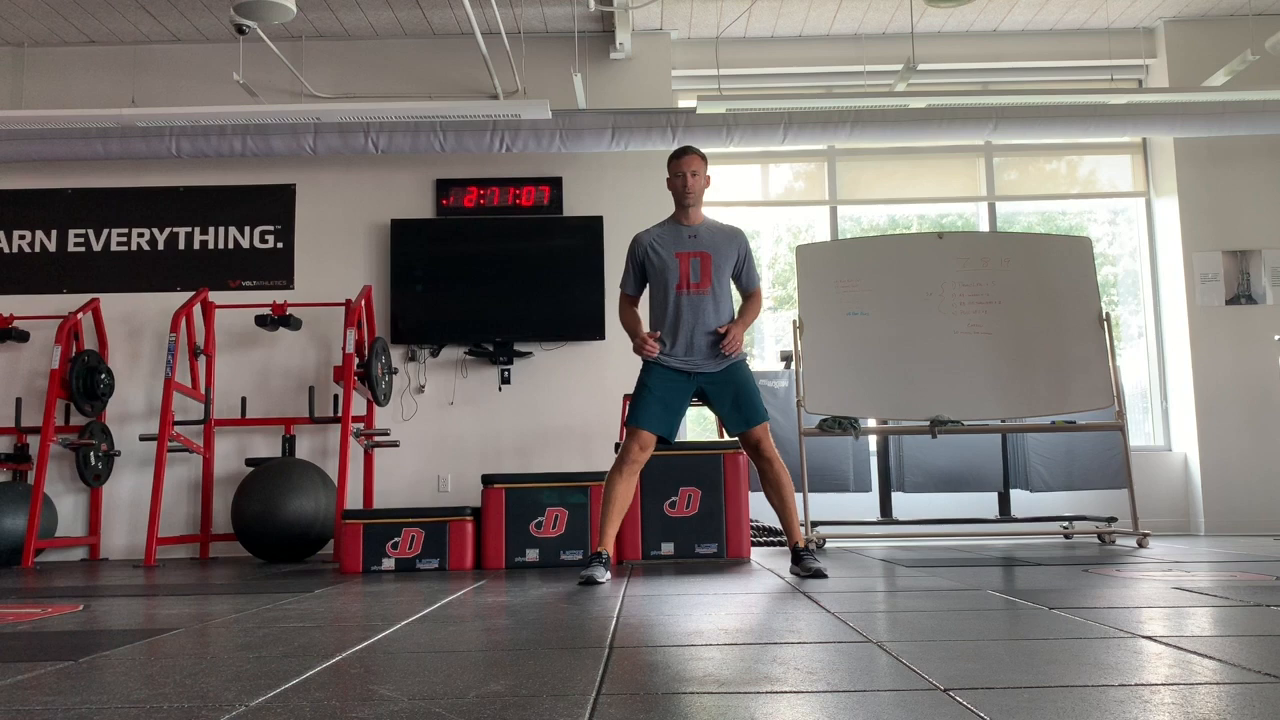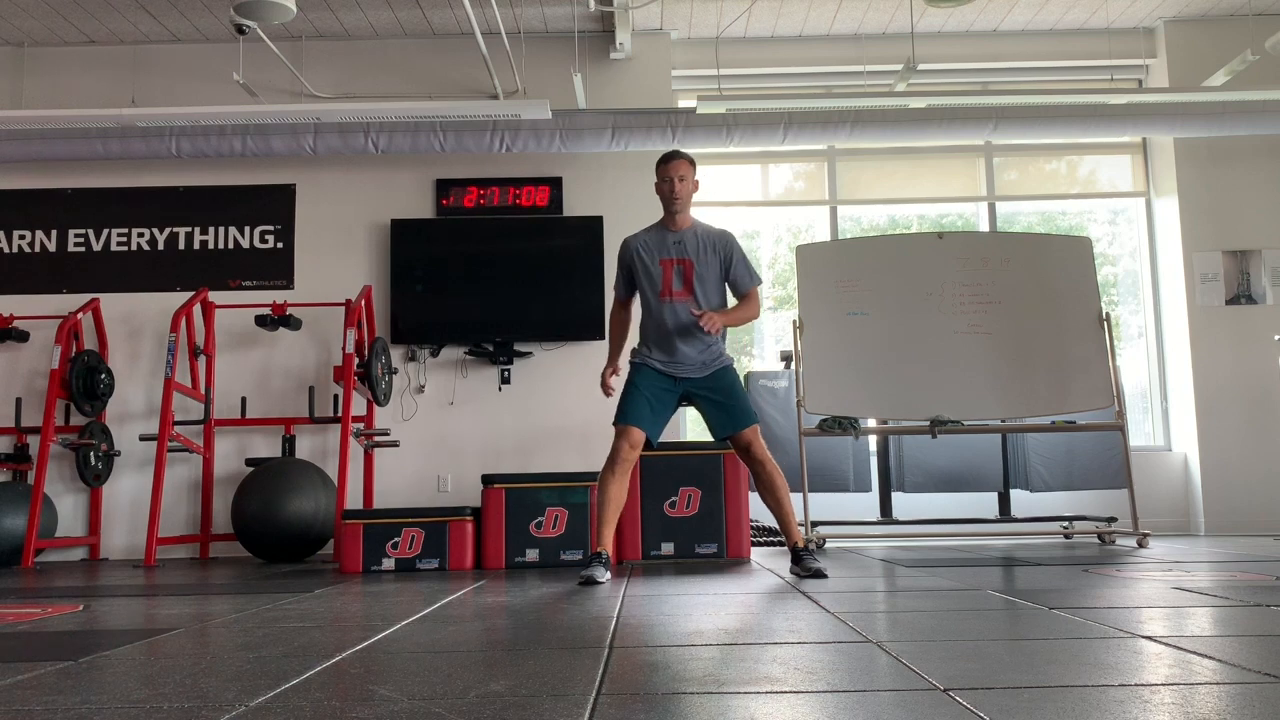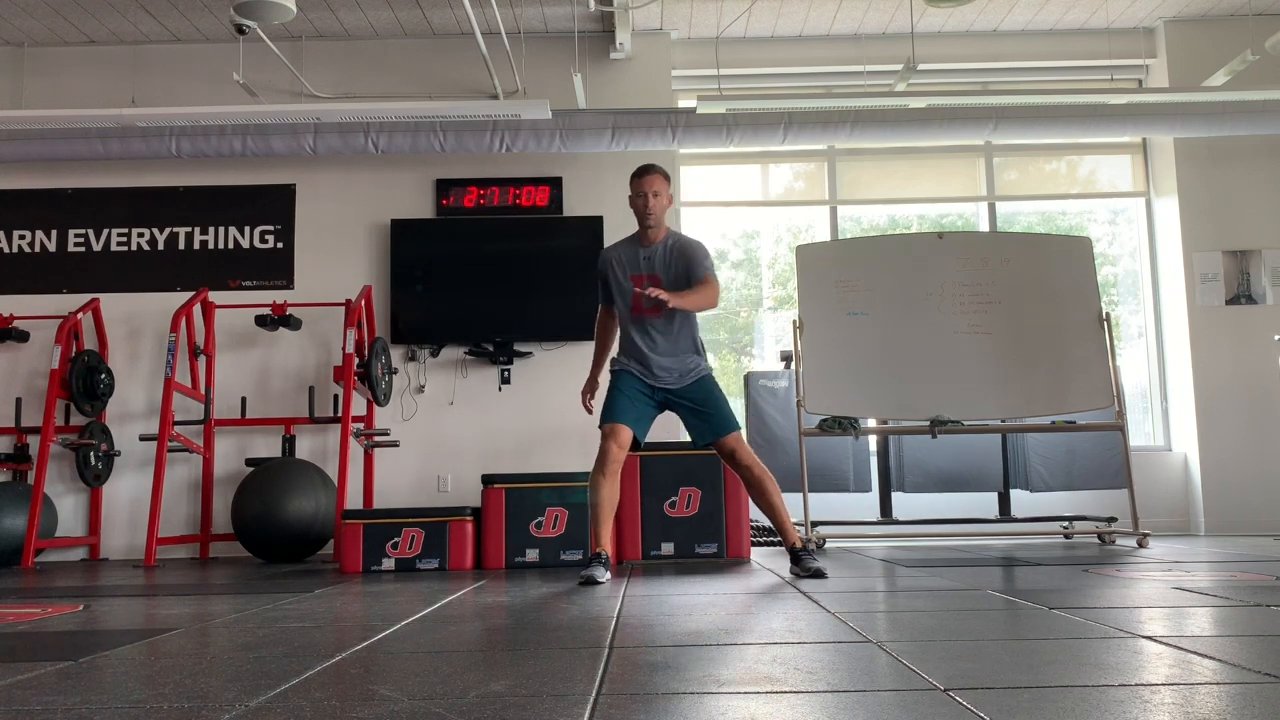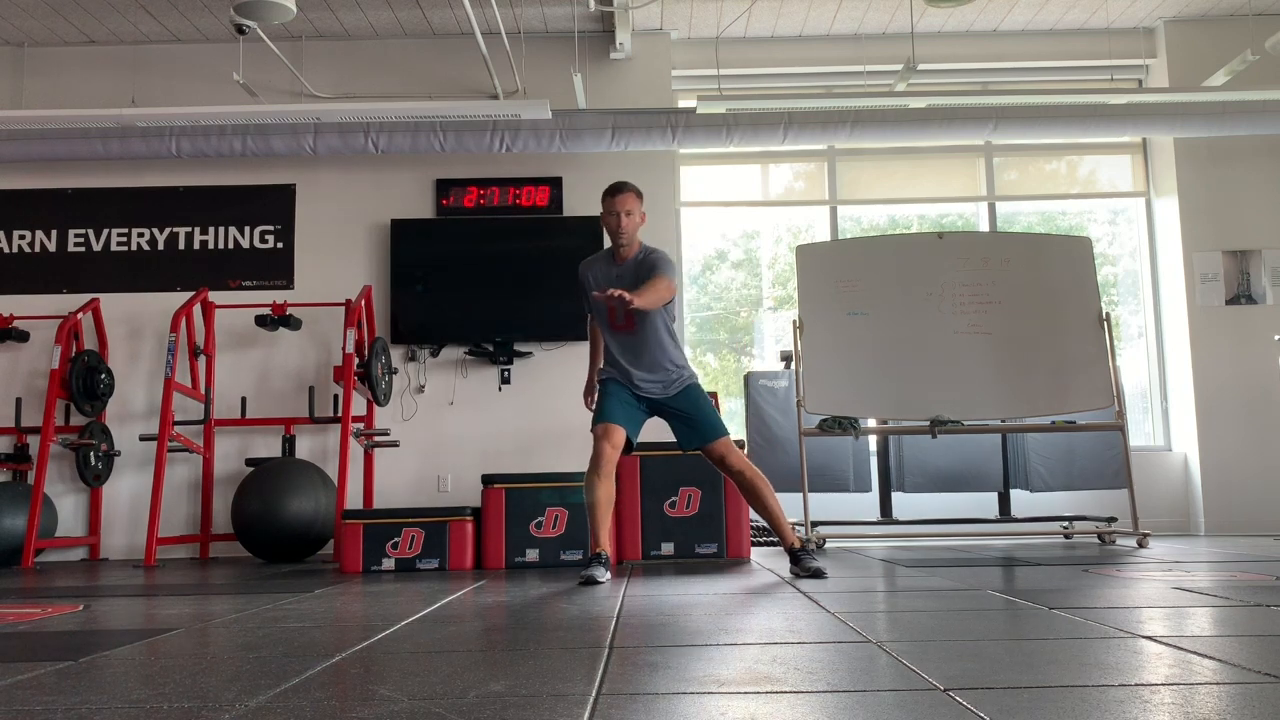
dt=0.3s
person 1, frame 1
left shoulder: (732, 238)
right shoulder: (646, 242)
left elbow: (753, 296)
right elbow: (627, 302)
left wrist: (739, 327)
right wrist: (638, 336)
left hip: (723, 362)
right hip: (666, 364)
left knee: (762, 446)
right knee: (634, 450)
left ankle: (799, 549)
right ankle: (602, 554)
person 1, frame 2
left shoulder: (721, 241)
right shoulder: (635, 246)
left elbow: (752, 303)
right elbow: (621, 305)
left wrist: (720, 318)
right wrist: (613, 358)
left hip: (711, 365)
right hip: (653, 366)
left knee: (754, 449)
right knee: (624, 449)
left ankle: (798, 548)
right ankle: (601, 555)
person 1, frame 3
left shoulder: (689, 249)
right shoulder: (611, 257)
left elbow: (710, 296)
right elbow: (607, 315)
left wrist: (669, 297)
right wrist: (595, 373)
left hip: (689, 372)
right hip: (633, 374)
left knee: (740, 455)
right knee: (611, 448)
left ankle: (797, 549)
right ankle: (600, 556)
person 1, frame 4
left shoulder: (657, 261)
right shoulder: (589, 269)
left elbow: (663, 290)
left wrist: (632, 299)
right wrist: (592, 375)
left hip: (674, 381)
right hip: (620, 381)
left knee: (730, 459)
right knee: (605, 448)
left ankle: (795, 549)
right ankle: (600, 556)
